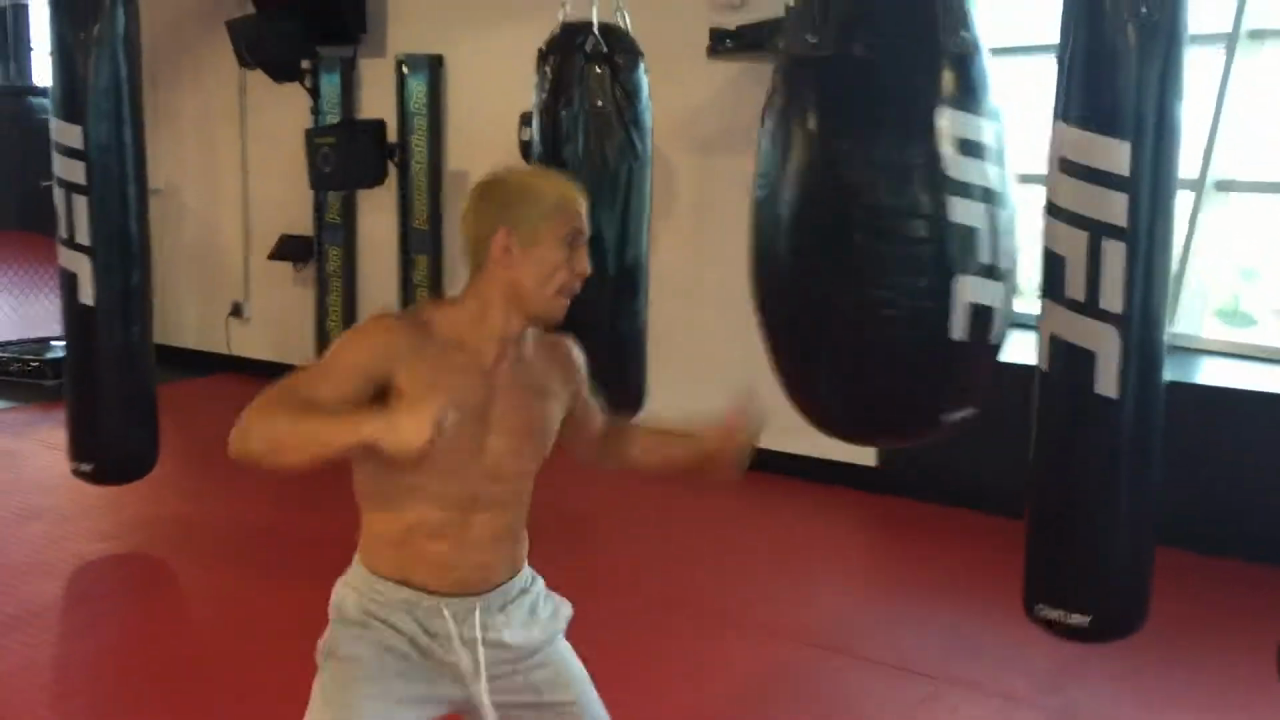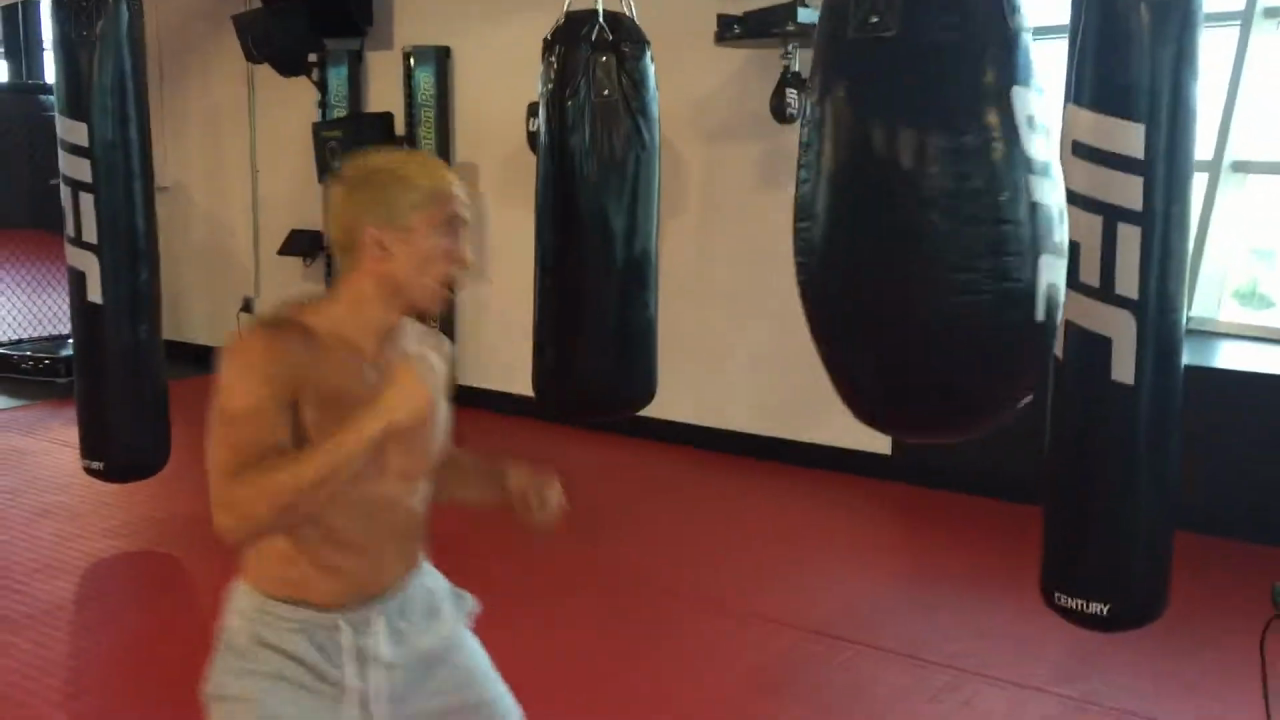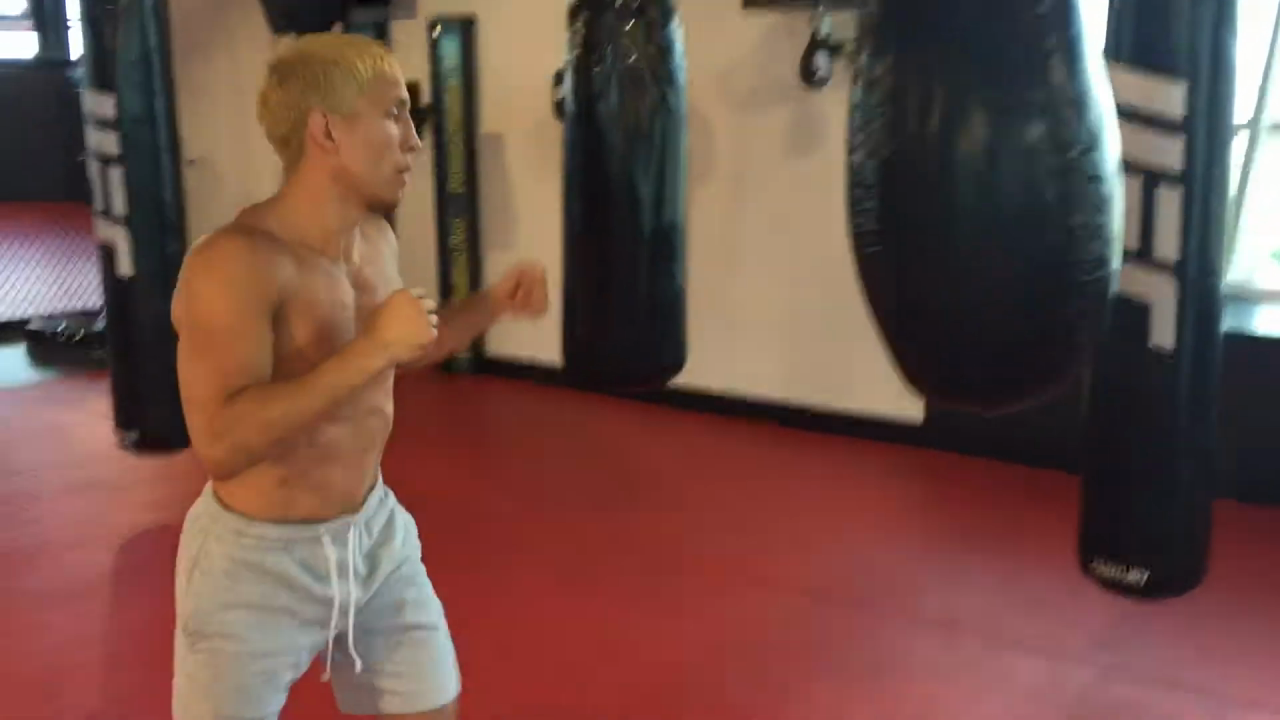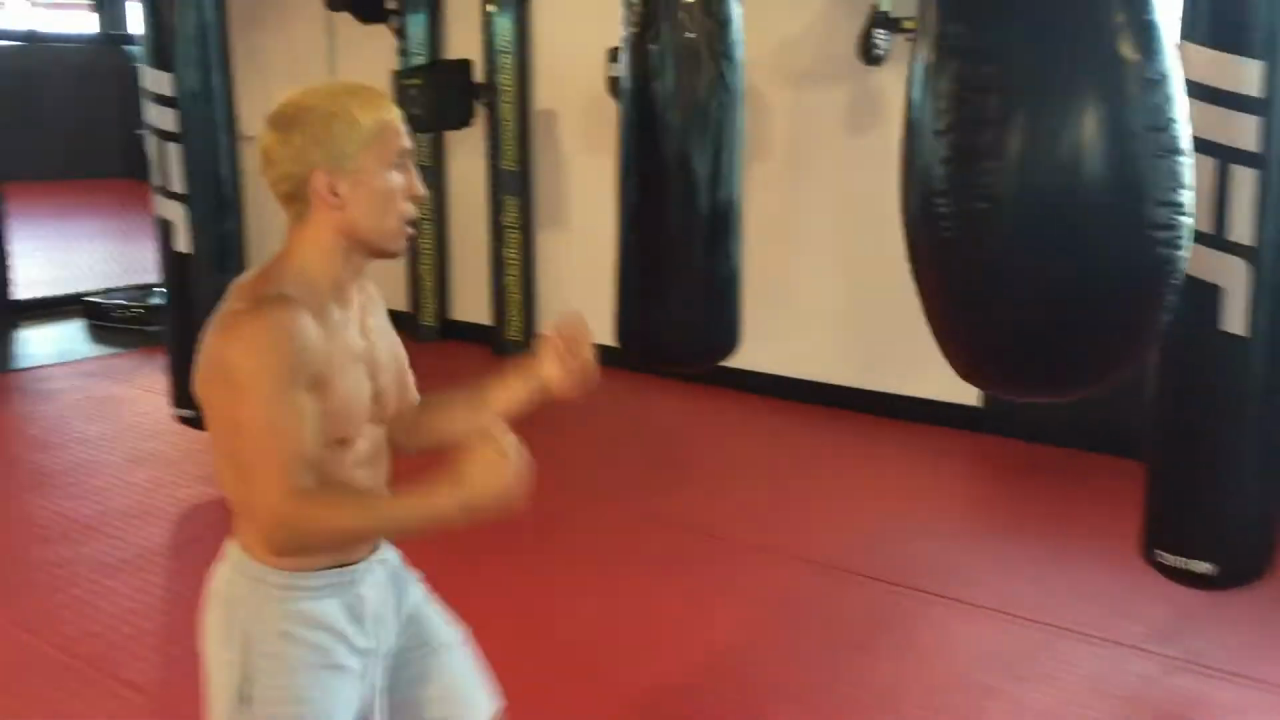
dt=0.2s
person 1, frame 1
left shoulder: (559, 358)
right shoulder: (394, 342)
left elbow: (600, 441)
right elbow: (252, 433)
left wrist: (702, 444)
right wrist: (373, 426)
left hip: (514, 612)
right hip: (391, 621)
person 1, frame 2
left shoulder: (424, 349)
right shoulder: (267, 356)
right elbow: (237, 518)
left wrist: (509, 483)
right wrist: (374, 420)
left hip: (413, 616)
right hip: (283, 642)
person 1, frame 3
left shoulder: (372, 238)
right shoulder: (235, 264)
right elbow: (220, 444)
left wrist: (491, 305)
right wrist: (367, 355)
left hip: (371, 534)
right hip: (257, 556)
person 1, frame 4
left shoulder: (358, 293)
right shoulder: (258, 333)
left elbow: (406, 424)
right elbow: (286, 522)
left wrist: (532, 378)
right wrist: (456, 492)
left hip: (375, 578)
right hip: (285, 608)
